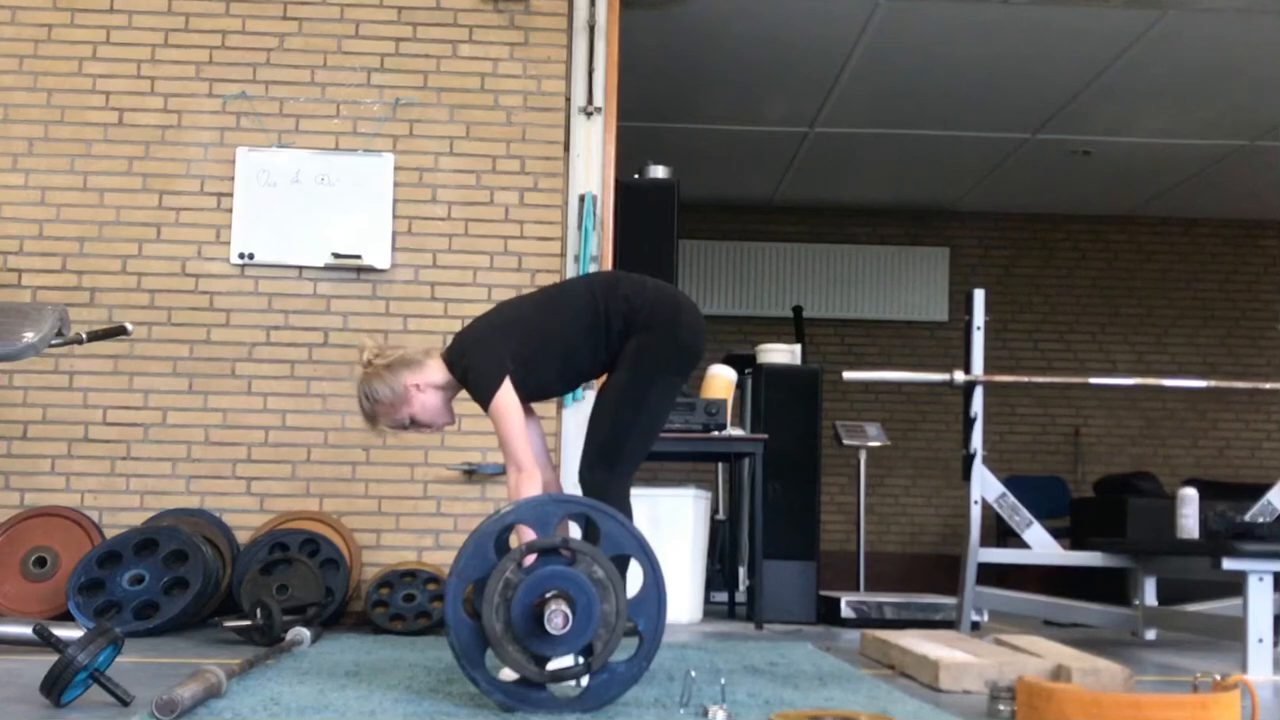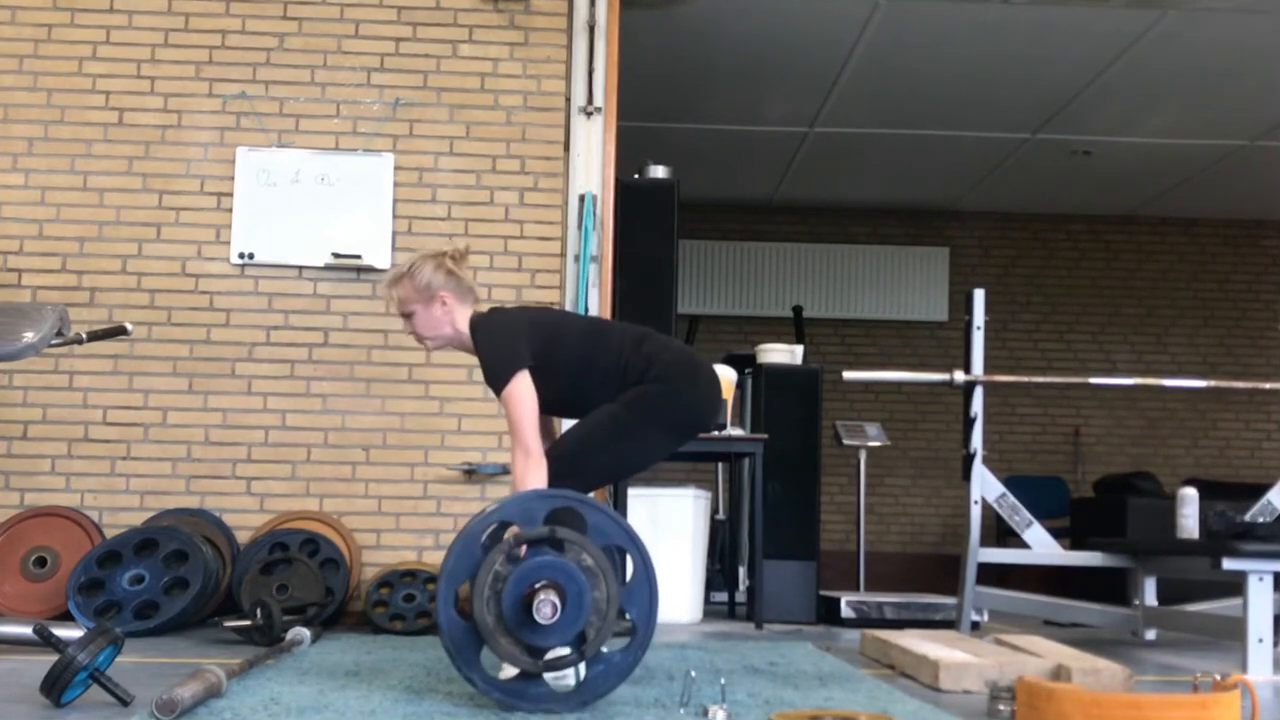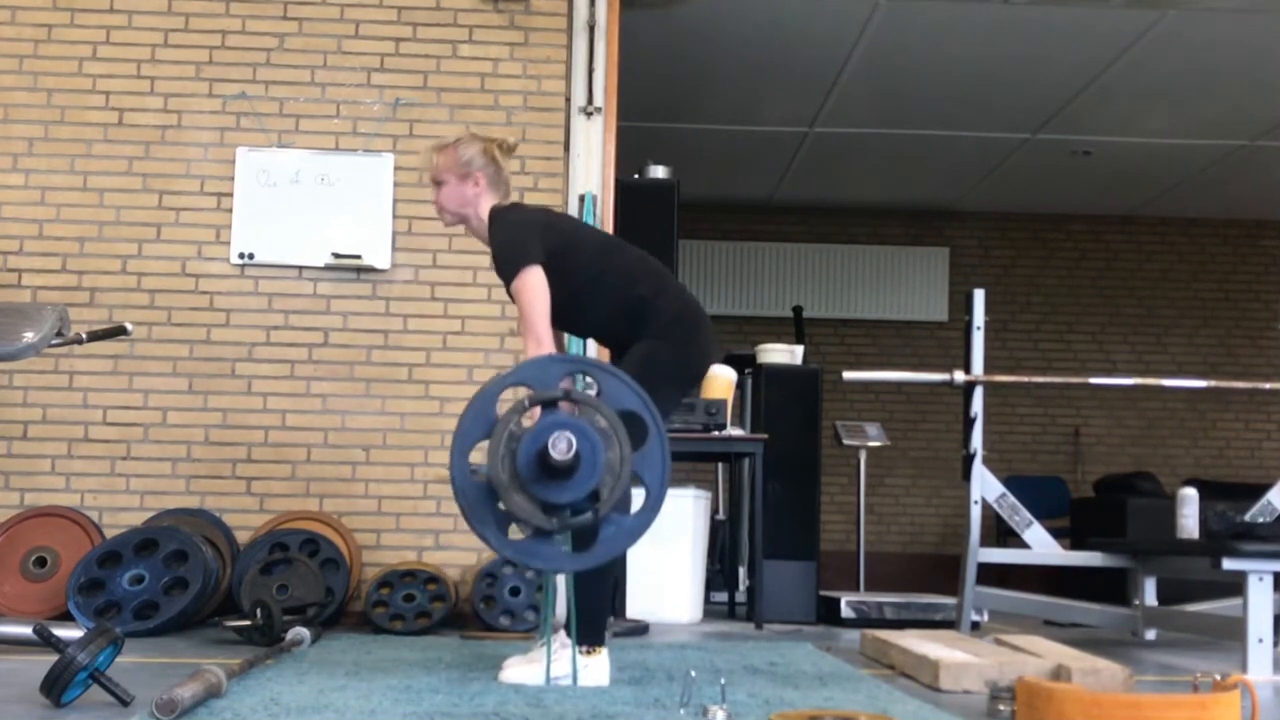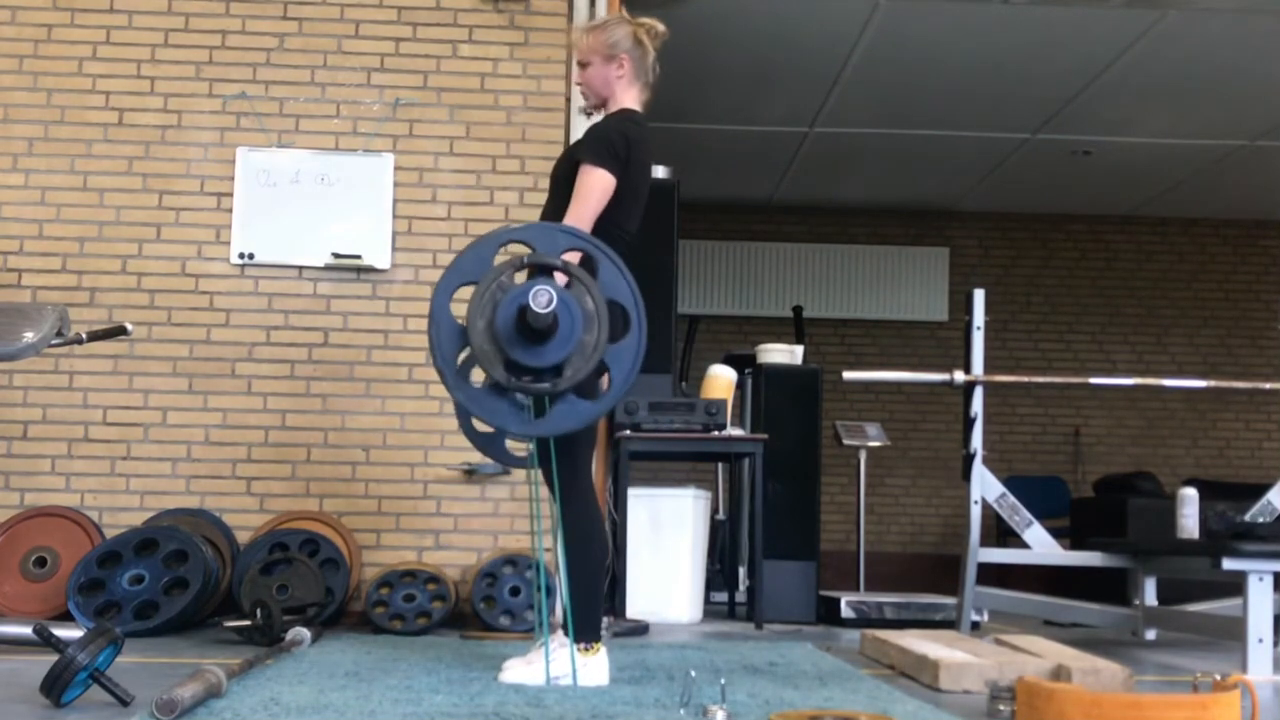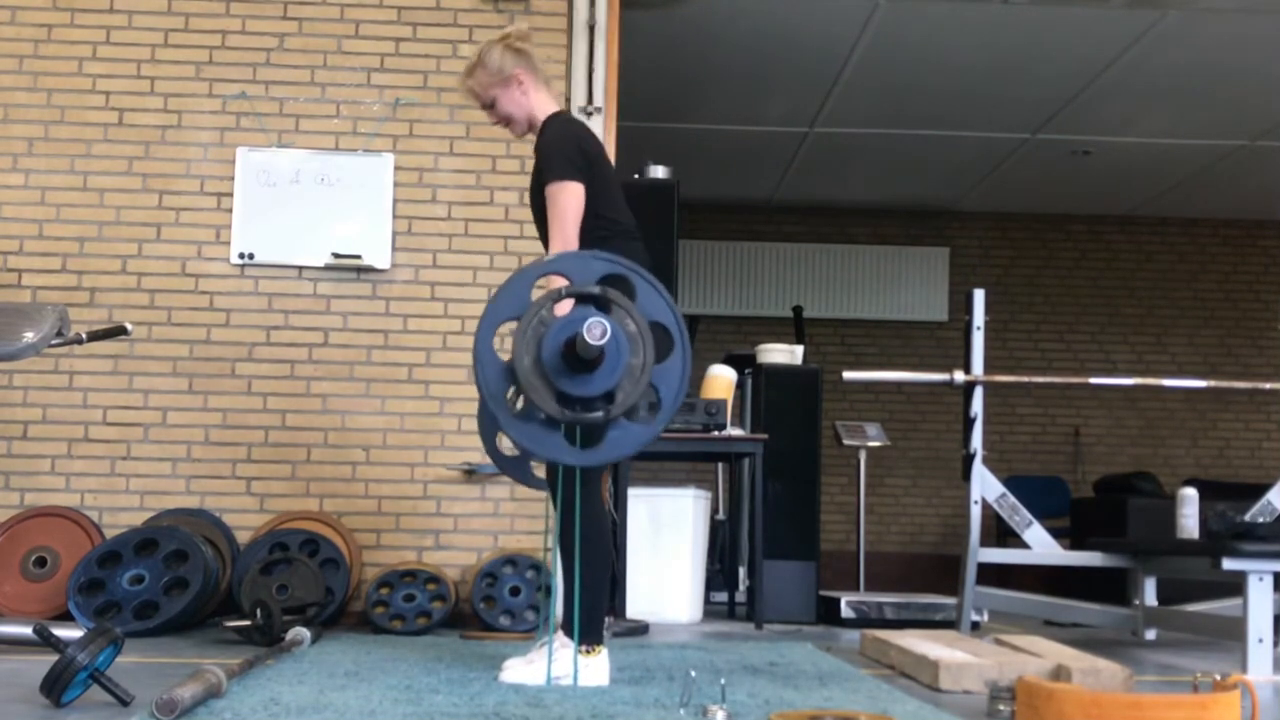
dt=1s
person 1, frame 1
left shoulder: (478, 362)
right shoulder: (485, 361)
left elbow: (523, 472)
right elbow: (540, 471)
left hip: (662, 328)
right hip: (656, 328)
left knee: (602, 477)
right knee: (600, 477)
person 1, frame 2
left shoulder: (496, 339)
right shoulder: (503, 333)
left elbow: (529, 454)
right elbow: (541, 451)
left hip: (675, 388)
right hip: (680, 387)
left knee: (554, 484)
right knee: (555, 485)
person 1, frame 3
left shoulder: (512, 230)
right shoulder: (521, 228)
left elbow: (538, 343)
right elbow: (551, 342)
left hip: (668, 339)
right hip: (666, 338)
left ankle: (586, 652)
right ankle: (580, 637)
person 1, frame 4
left shoulder: (611, 134)
right shoulder: (629, 138)
left elbow: (575, 230)
left knee: (570, 483)
right knee: (568, 481)
left ankle: (584, 650)
right ankle: (580, 636)
person 1, frame 5
left shoulder: (558, 139)
right shoulder: (569, 137)
left elbow: (566, 247)
left wrist: (556, 325)
right wrist: (561, 325)
left knee: (576, 482)
right knee: (570, 481)
left ankle: (585, 650)
right ankle: (577, 634)
